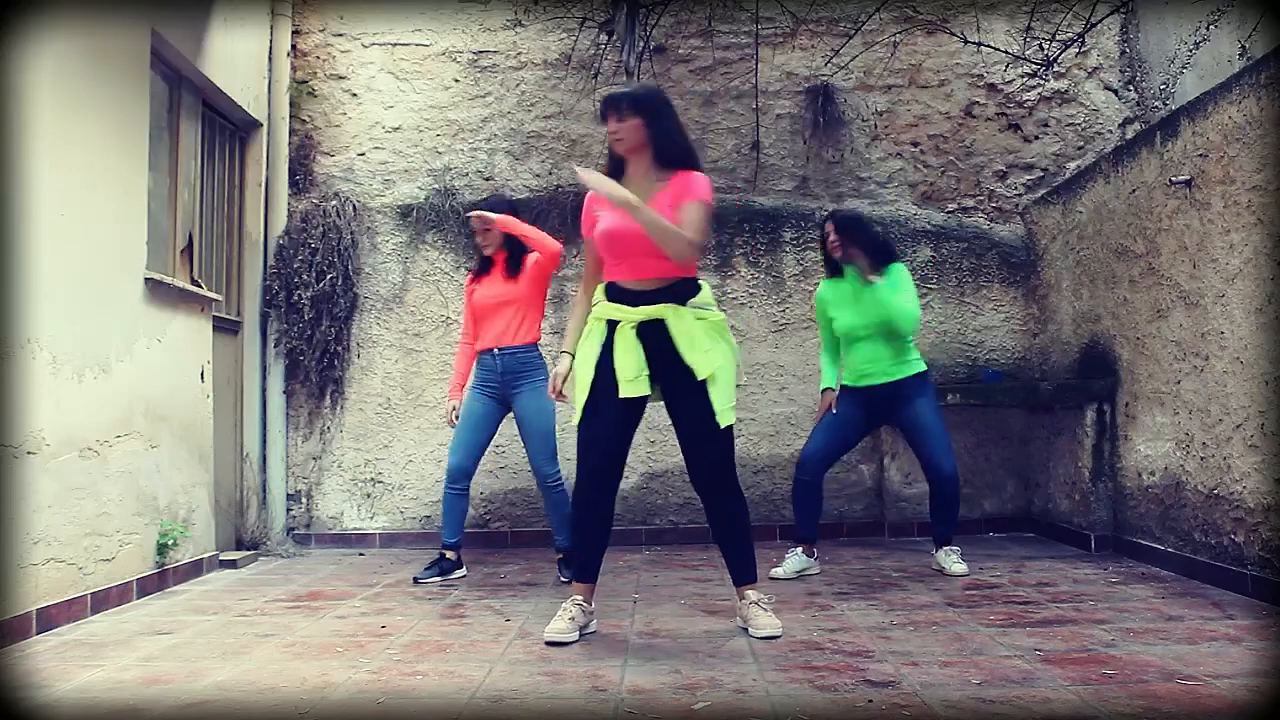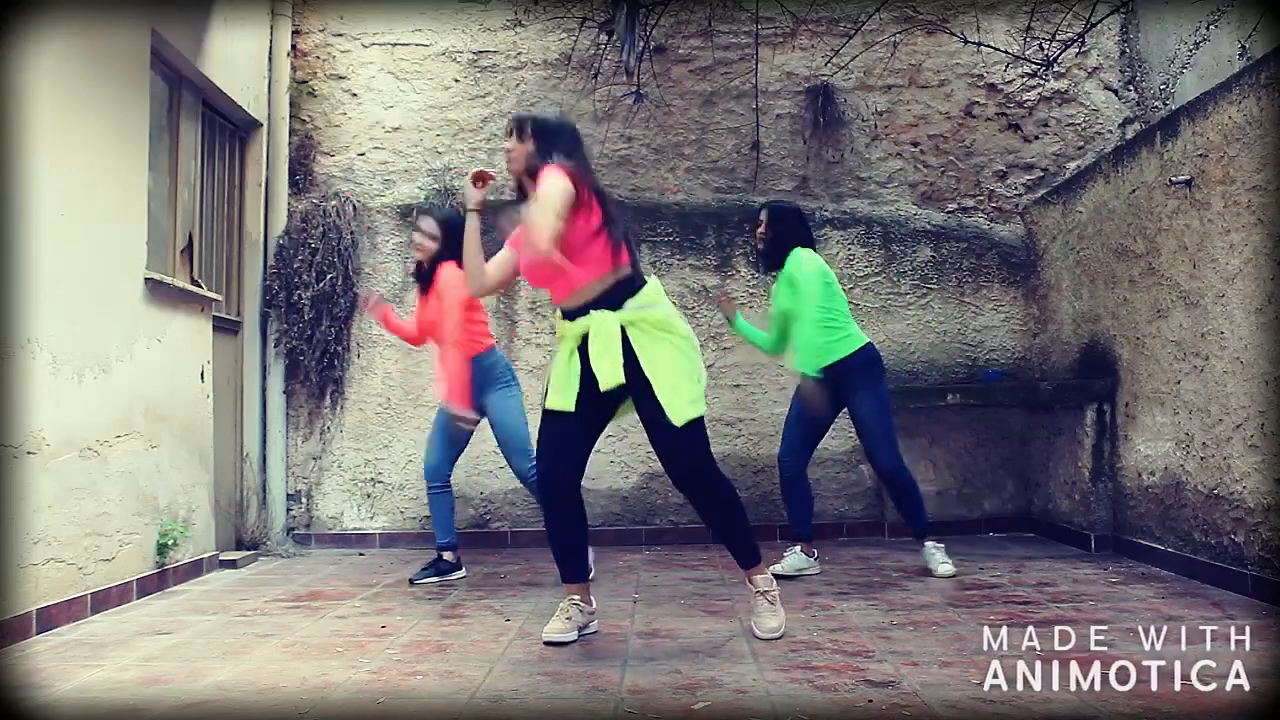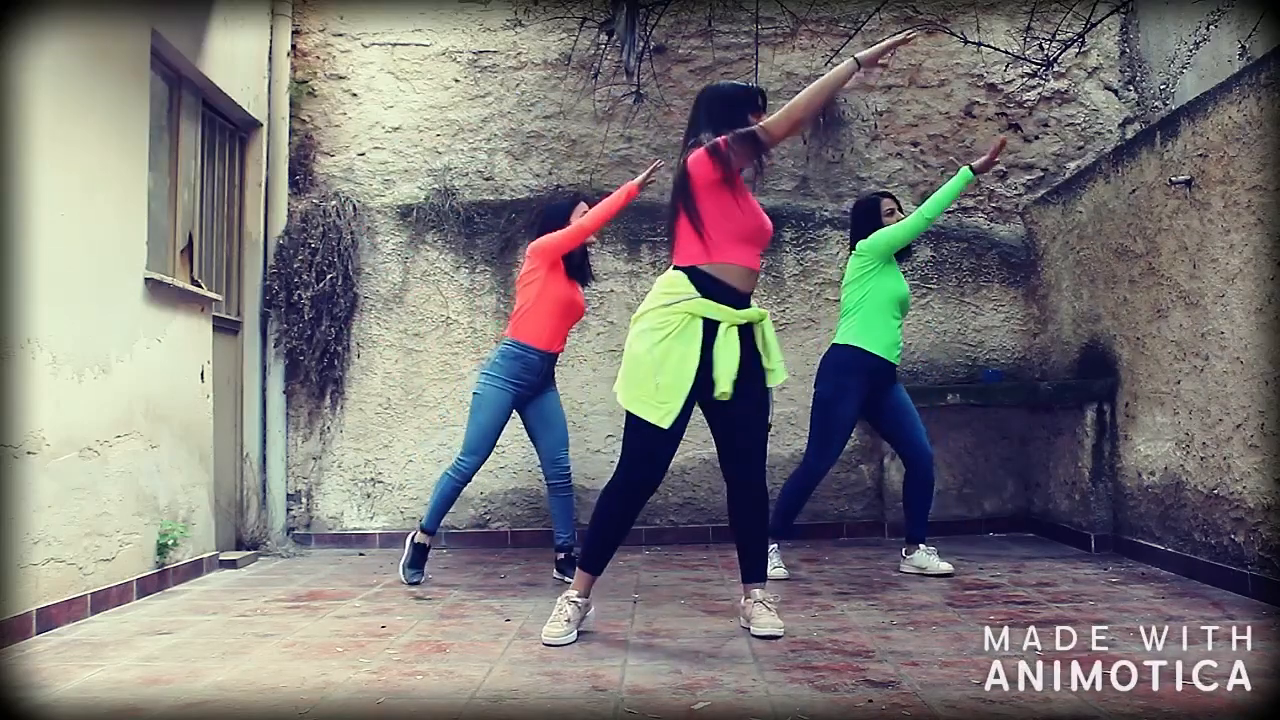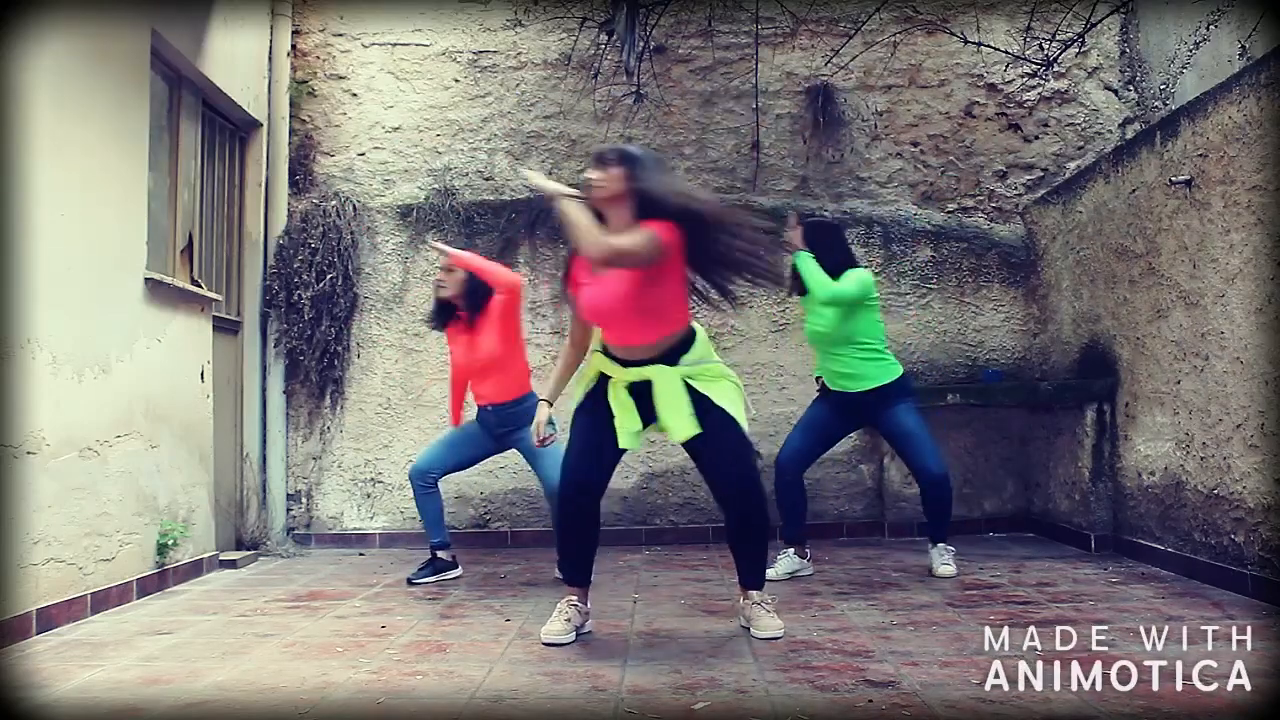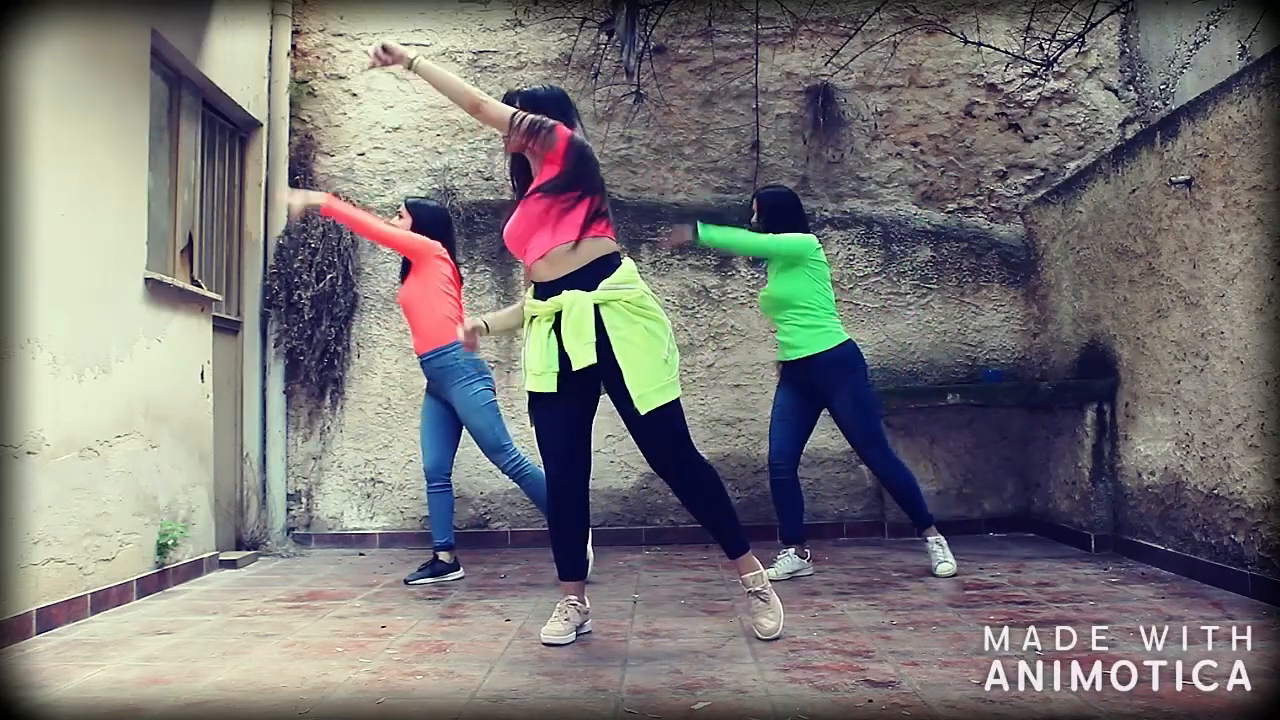
dt=1s
person 1, frame 1
left shoulder: (689, 184)
right shoulder: (599, 195)
left elbow: (687, 247)
right elbow: (589, 283)
left wrist: (628, 198)
right wrist: (568, 352)
left hip: (683, 332)
right hip: (617, 334)
left knee: (714, 471)
right knee: (595, 473)
left ankle: (749, 595)
right ankle: (580, 602)
person 1, frame 2
left shoulder: (554, 179)
right shoulder: (521, 236)
left elbow: (543, 226)
right elbow: (477, 286)
right wrist: (474, 211)
left hip: (636, 334)
right hip: (582, 349)
left knee: (691, 467)
right knee: (553, 475)
left ankle: (759, 580)
right ankle: (579, 601)
person 1, frame 3
left shoulder: (727, 181)
right shoulder: (707, 160)
right elbow: (791, 119)
right wrist: (858, 61)
left hip: (733, 331)
right hip: (685, 323)
left knee: (747, 469)
right knee: (640, 470)
left ankle: (754, 595)
right ankle: (578, 595)
person 1, frame 4
left shoulder: (661, 232)
right shoulder: (580, 260)
left elbow: (604, 252)
right elbow: (579, 338)
left wrist: (563, 196)
right wrist: (547, 400)
left hip: (683, 377)
right hip: (614, 381)
left knee: (741, 488)
right knee: (573, 491)
left ankle: (753, 596)
right ankle: (574, 602)
person 1, frame 5
left shoulder: (562, 149)
right shoulder: (525, 203)
left elbow: (478, 104)
left wrist: (410, 60)
right wrist: (487, 322)
left hip: (611, 314)
right hip: (554, 331)
left knee: (671, 453)
right knee: (562, 472)
left ankle: (751, 573)
right ankle: (573, 600)
person 2, frame 1
left shoulder: (893, 273)
right shoulder: (826, 292)
left elbow: (908, 325)
left wrist: (871, 277)
right wrist: (828, 386)
left hip: (909, 386)
right hip: (856, 394)
left knee: (944, 470)
right knee: (809, 462)
left ankle: (944, 547)
right ankle: (805, 552)
person 2, frame 2
left shoulder: (803, 261)
right shoulder: (781, 283)
left elbow: (811, 314)
right elbow: (772, 345)
left wrist: (804, 370)
right wrist: (735, 319)
left hip: (855, 368)
right hip: (817, 379)
left knee: (886, 462)
right knee: (790, 461)
left ankle: (926, 544)
right ankle: (804, 551)
person 2, frame 3
left shoulder: (886, 267)
right shoulder: (868, 250)
right elbow: (923, 217)
right wrist: (972, 170)
left hip: (883, 376)
right hip: (847, 367)
left knee: (921, 458)
right knee: (818, 462)
left ankle: (914, 550)
right ankle: (772, 545)
person 2, frame 4
left shoulder: (858, 280)
right shoulder: (809, 296)
left elbow: (829, 294)
left wrist: (801, 249)
right wrist: (820, 373)
left hip: (887, 394)
right hip: (836, 398)
left knee: (933, 474)
right knee: (786, 464)
left ankle: (940, 546)
right ankle: (795, 553)
person 2, frame 5
left shoulder: (801, 244)
right shoulder: (776, 261)
left elbow: (751, 242)
left wrist: (695, 233)
left hip: (836, 364)
right hip: (795, 372)
left knee: (877, 454)
right knee: (780, 463)
left ankle: (931, 535)
right ankle: (796, 553)
person 3, frame 1
left shoulder: (534, 266)
right shoulder: (477, 279)
left elbow: (555, 251)
right elbow: (469, 339)
left wrist: (502, 220)
right wrist: (455, 391)
left hip: (526, 372)
right hip: (486, 378)
left knee: (546, 472)
right knee: (458, 467)
left ankle: (567, 555)
right ankle: (450, 557)
person 3, frame 2
left shoulder: (449, 274)
right shoulder: (429, 281)
left elbow: (452, 334)
right elbow: (418, 337)
left wrist: (453, 394)
right wrist: (383, 316)
left hip: (491, 378)
right hip: (461, 386)
left knee: (525, 468)
right knee: (434, 469)
right ankle: (449, 558)
person 3, frame 3
left shoulder: (571, 276)
right shoulder: (541, 251)
right elbow: (588, 226)
right wrist: (634, 188)
left hip: (543, 377)
right hip: (510, 367)
left knee: (559, 470)
right knee: (468, 462)
left ankle: (566, 557)
right ankle: (422, 537)
person 3, frame 4
left shoulder: (501, 309)
right shoulder: (453, 326)
left elbow: (513, 282)
left wrist: (459, 257)
right wrist: (456, 418)
left hip: (525, 416)
right hip: (486, 423)
left knee: (562, 487)
right knee: (422, 472)
right ankle: (443, 558)
person 3, frame 5
left shoulder: (430, 249)
right shoulder: (421, 269)
left elbow: (372, 226)
left wrist: (320, 201)
left hip: (459, 371)
right hip: (437, 377)
left knee: (507, 458)
right knee: (436, 471)
right ankle: (444, 559)
